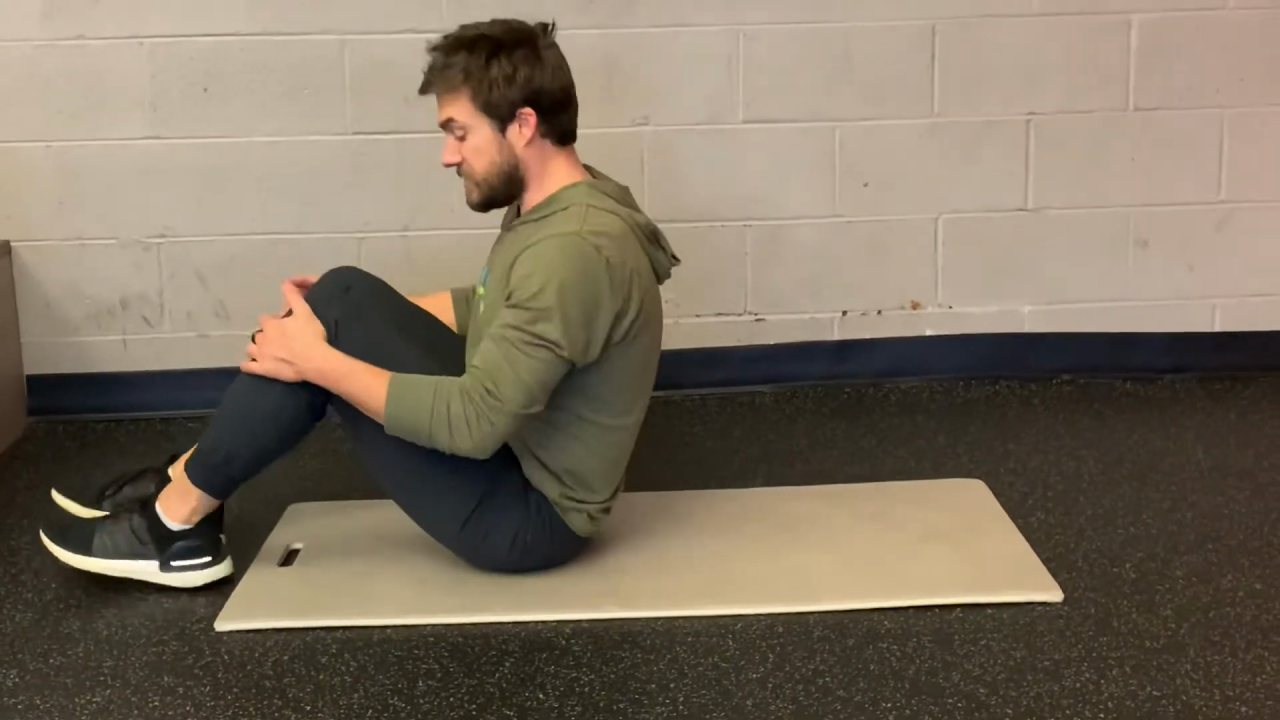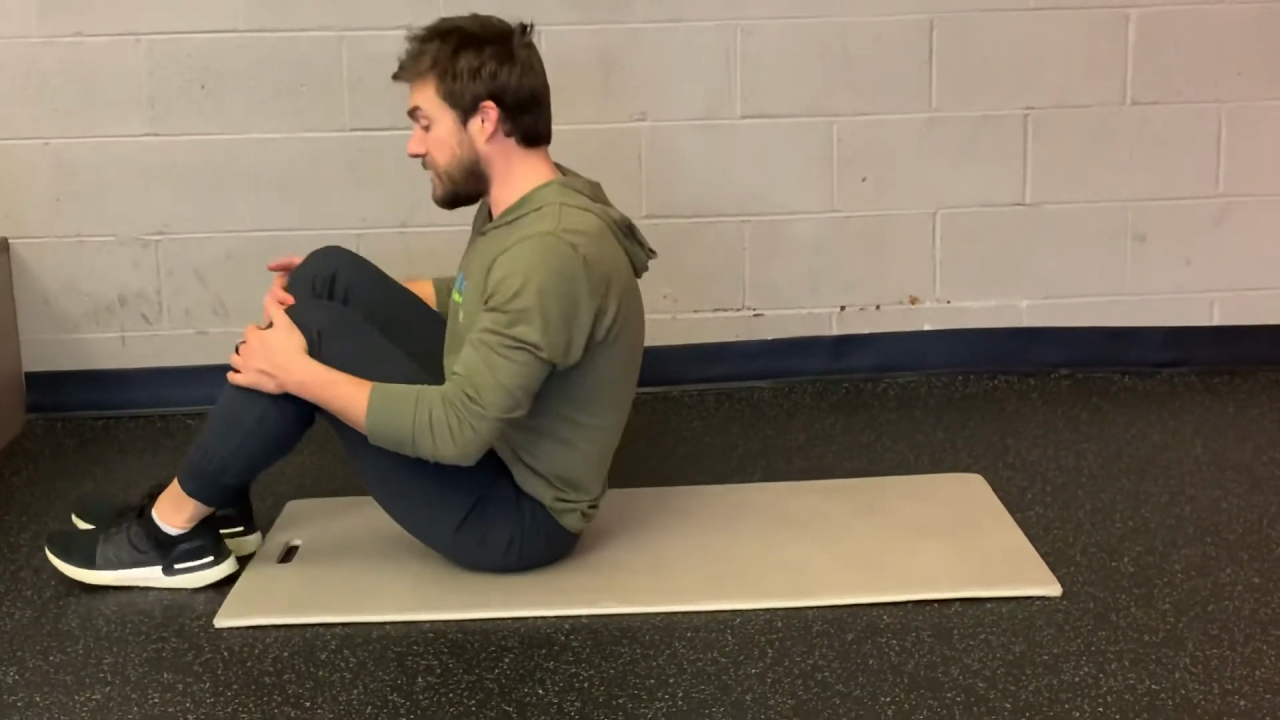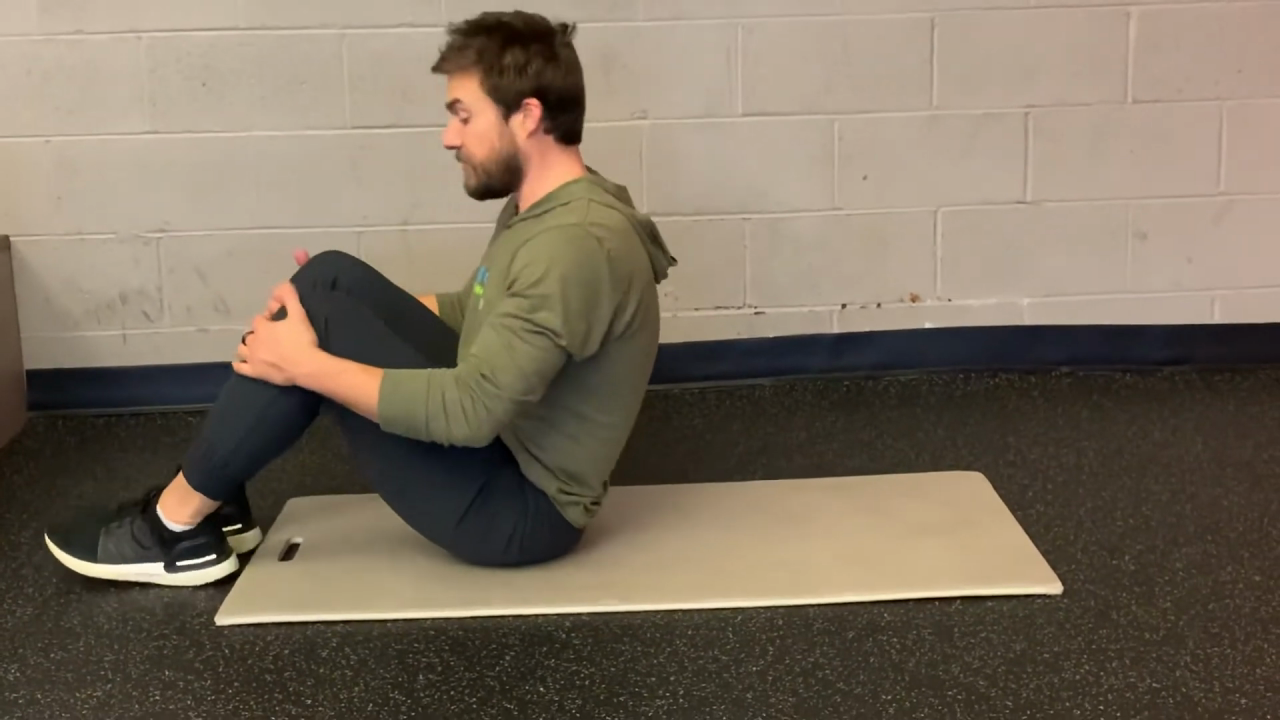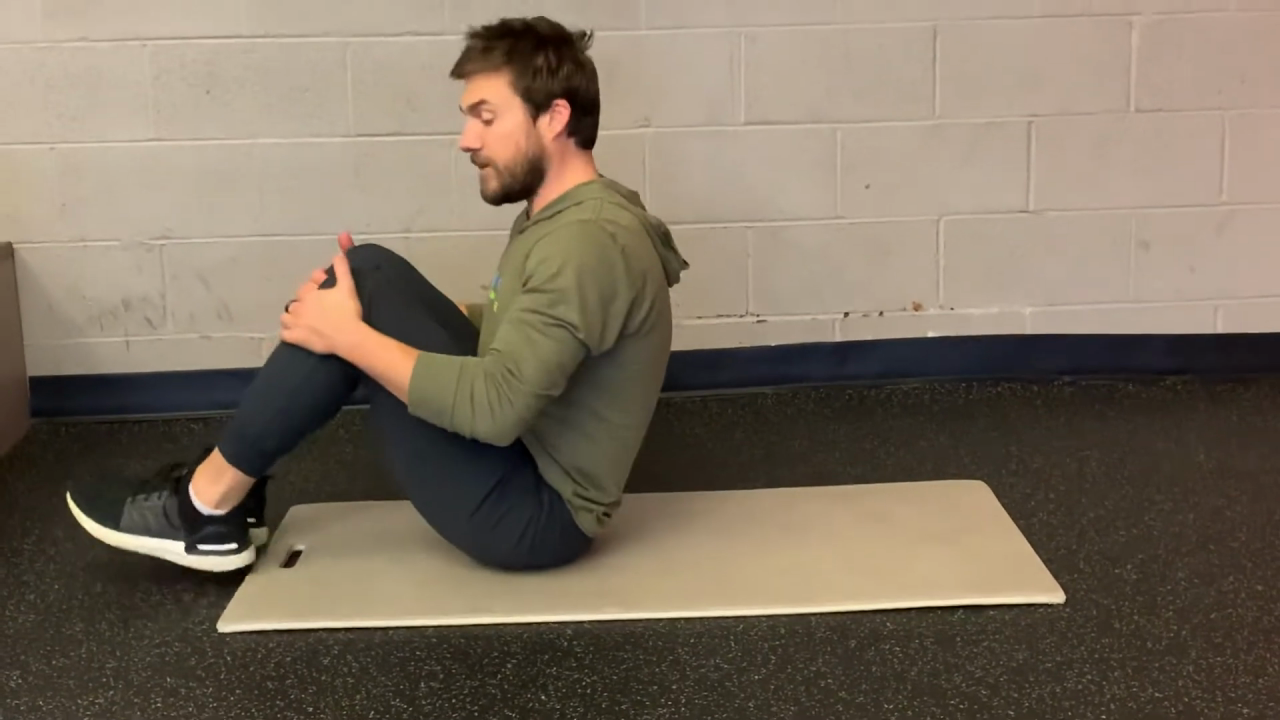
dt=0.3s
person 1, frame 1
left shoulder: (576, 250)
right shoulder: (550, 204)
left elbow: (474, 423)
right elbow: (489, 309)
left wrist: (318, 361)
right wrist: (349, 310)
left hip: (527, 516)
right hip: (515, 450)
left knee: (330, 329)
right knee: (346, 289)
left ankle: (175, 527)
right ankle: (185, 478)
person 1, frame 2
left shoulder: (554, 249)
right shoulder: (519, 203)
left elbow: (459, 431)
right elbow: (472, 305)
left wrist: (299, 372)
right wrist: (319, 299)
left hip: (515, 516)
right hip: (493, 439)
left knee: (313, 333)
right knee: (330, 273)
left ankle: (173, 530)
right ankle: (213, 495)
person 1, frame 3
left shoulder: (576, 244)
right shoulder: (542, 206)
left elbow: (469, 410)
right elbow: (477, 313)
left wrist: (306, 365)
right wrist: (344, 304)
left hip: (519, 511)
right hip: (502, 447)
left knee: (316, 337)
right knee: (331, 276)
left ankle: (176, 525)
right ankle: (214, 499)
person 1, frame 4
left shoulder: (590, 242)
right shoulder: (562, 215)
left elbow: (494, 407)
right elbow: (502, 326)
left wrist: (347, 334)
right wrist: (364, 302)
left hip: (531, 514)
right hip: (519, 459)
left knee: (353, 312)
right knee: (366, 271)
left ankle: (205, 508)
right ankle: (231, 489)
